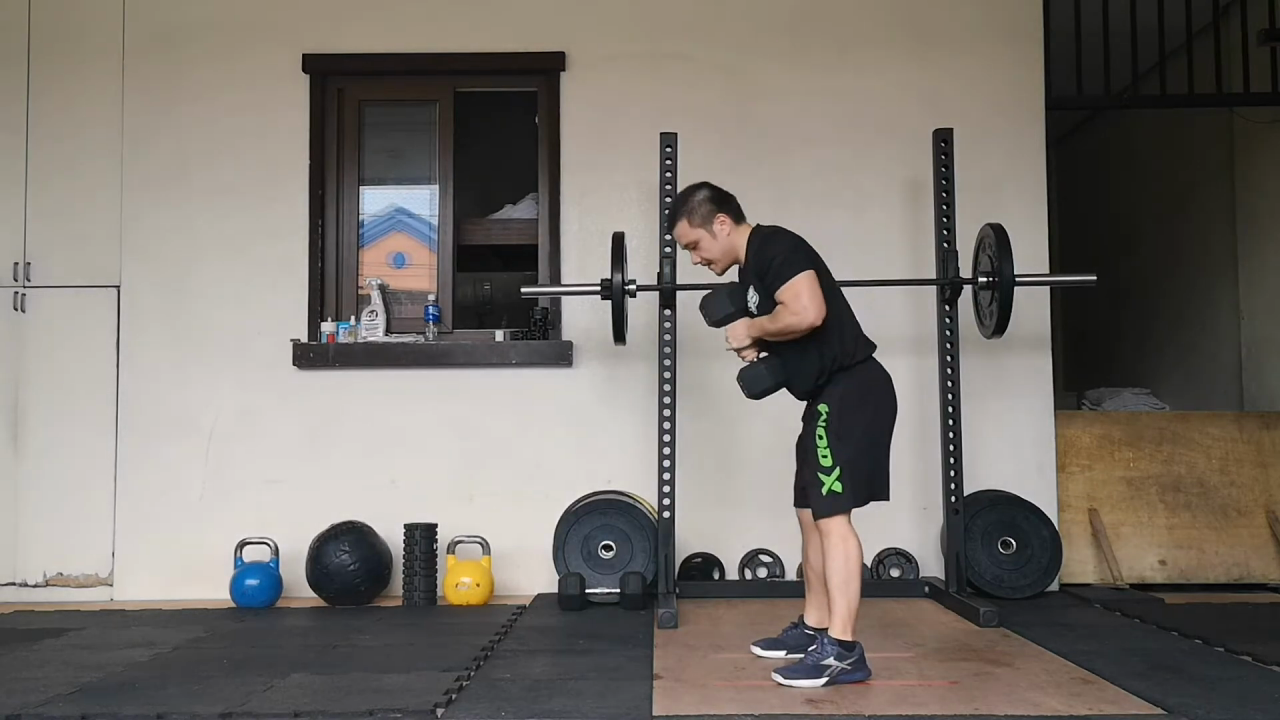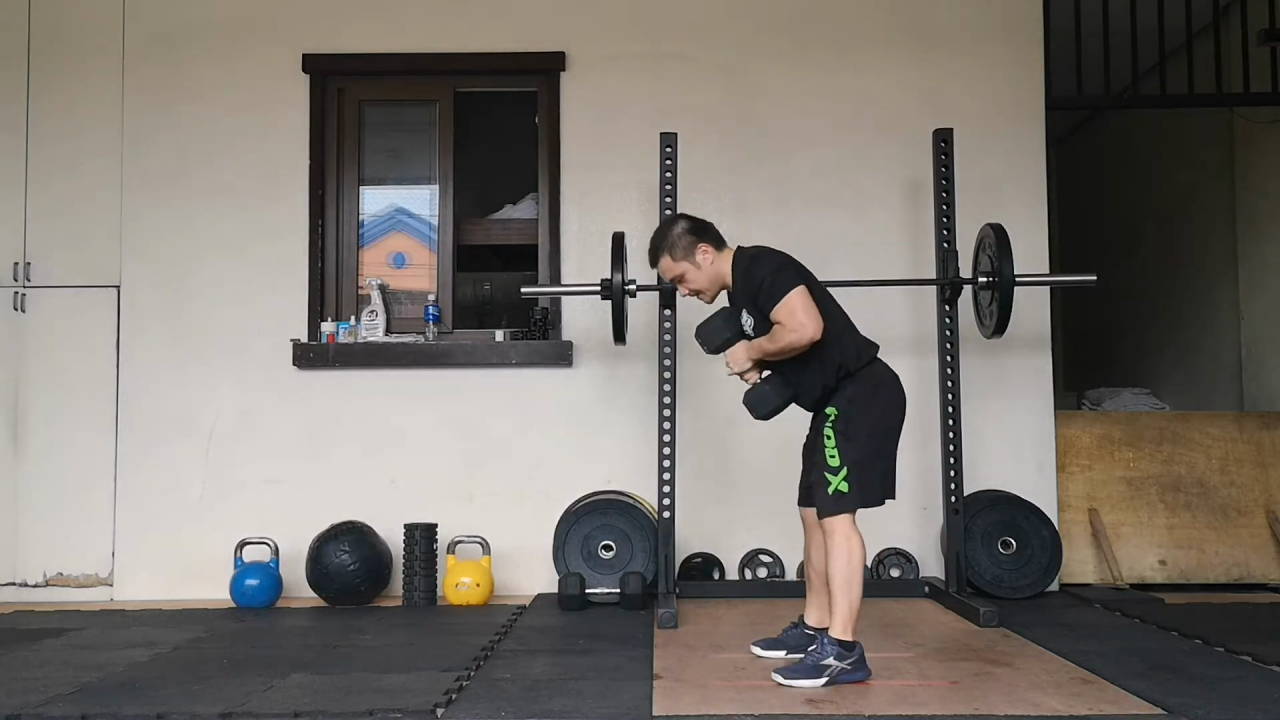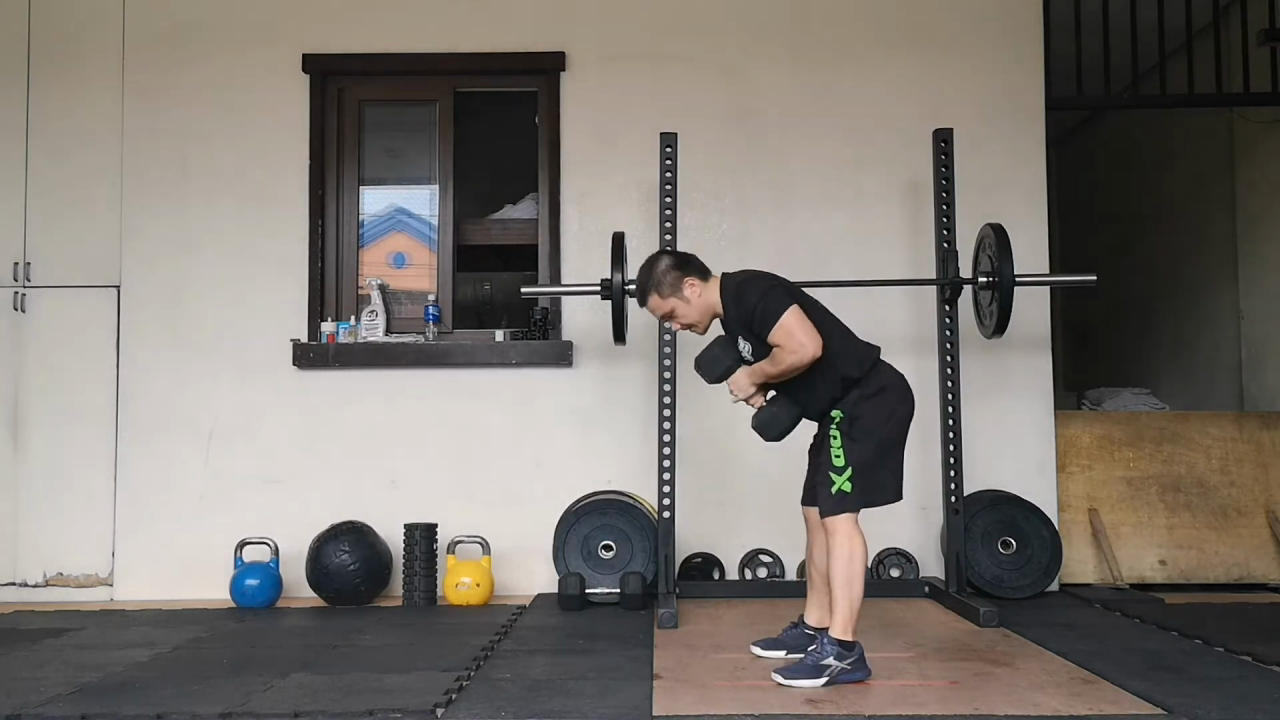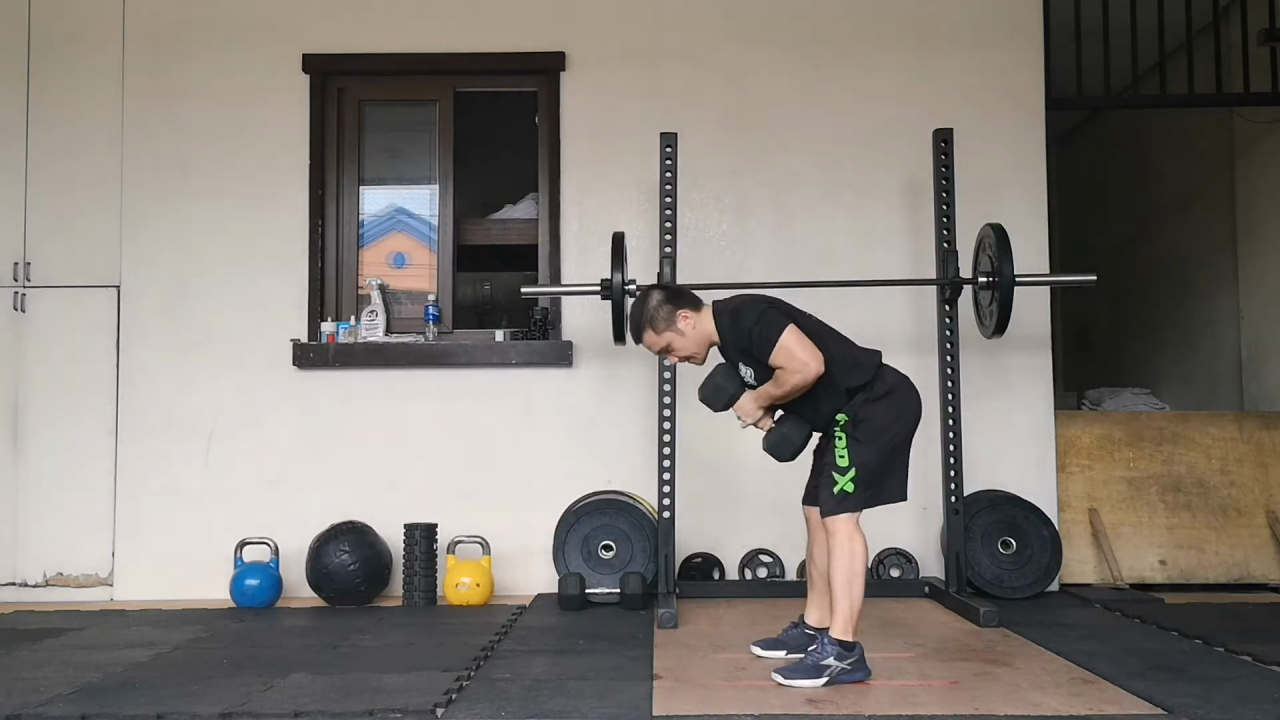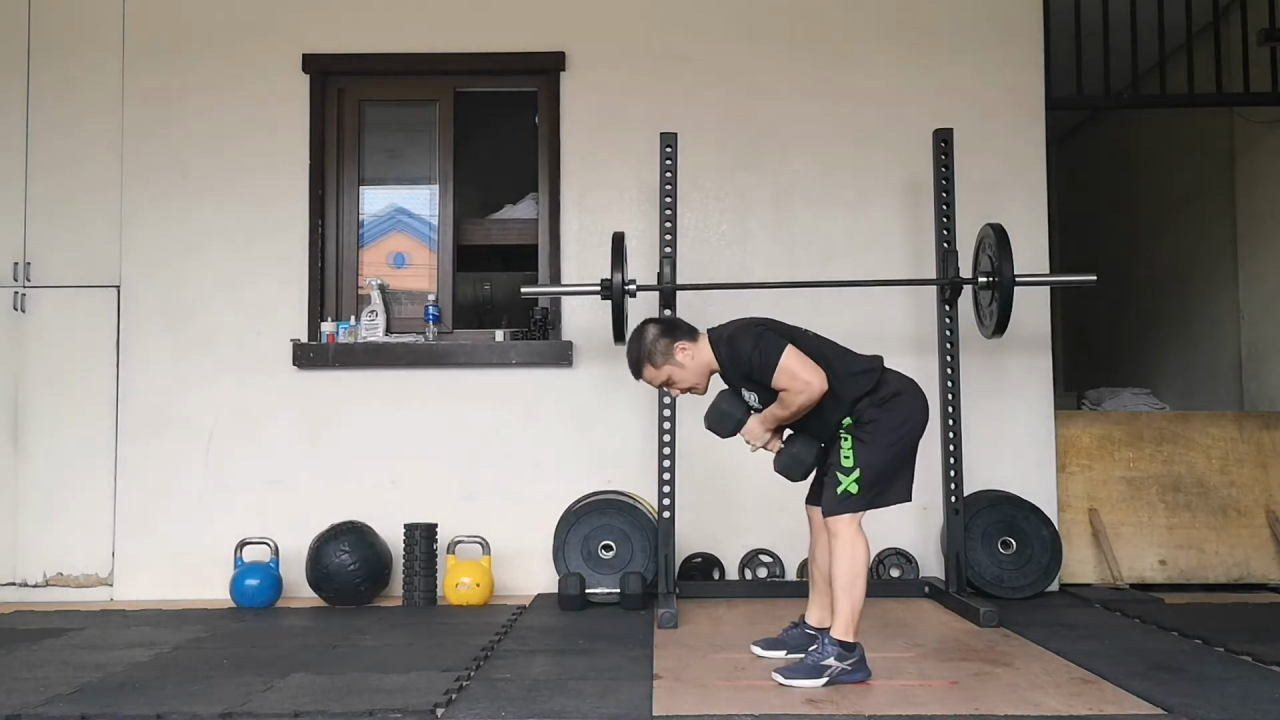
dt=0.2s
person 1, frame 1
left shoulder: (773, 246)
right shoulder: (751, 268)
left elbow: (808, 313)
left wrist: (751, 329)
right wrist: (752, 343)
left hip: (852, 393)
right hip: (830, 398)
left knee: (832, 516)
right knee: (812, 514)
left ankle: (843, 650)
right ankle: (814, 629)
person 1, frame 2
left shoulder: (760, 267)
right shoulder: (741, 288)
left elbow: (805, 329)
left wrist: (750, 351)
right wrist: (755, 364)
left hip: (862, 397)
right hip: (839, 403)
left knee: (836, 514)
right knee: (815, 513)
left ankle: (843, 651)
right ankle: (814, 628)
person 1, frame 3
left shoulder: (749, 292)
right shoulder: (733, 310)
left elbow: (805, 347)
left wrist: (753, 376)
right wrist: (757, 387)
left hip: (871, 400)
right hip: (849, 406)
left knee: (839, 514)
right knee: (817, 512)
left ankle: (843, 651)
right ankle: (813, 629)
person 1, frame 4
left shoulder: (743, 317)
right shoulder: (730, 332)
left elbow: (808, 365)
left wrist: (757, 400)
right wrist: (763, 409)
left hip: (879, 404)
right hip: (855, 411)
left knee: (839, 515)
right knee: (818, 512)
left ankle: (843, 652)
right ankle: (814, 629)
person 1, frame 5
left shoulder: (739, 343)
right shoulder: (729, 356)
left elbow: (811, 384)
left wrist: (765, 424)
right wrist: (771, 429)
left hip: (889, 407)
right hip: (865, 415)
left knee: (842, 515)
right knee: (821, 512)
left ankle: (844, 652)
right ankle: (815, 628)
